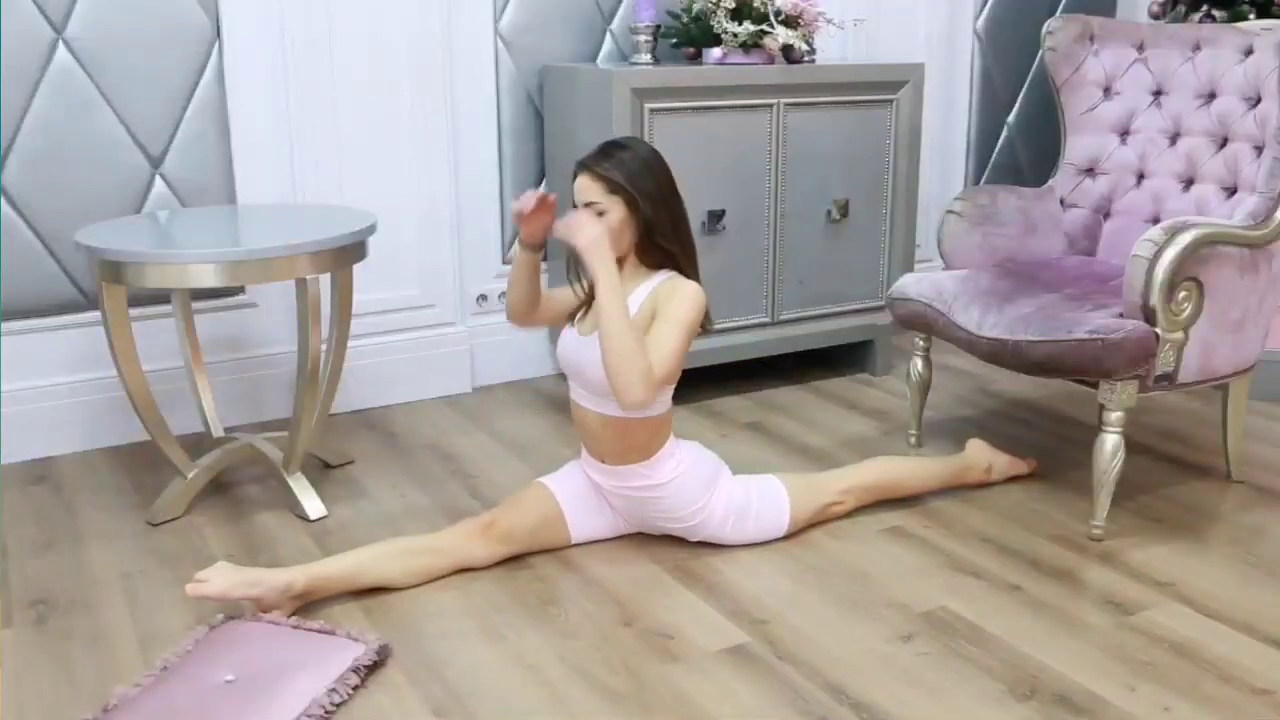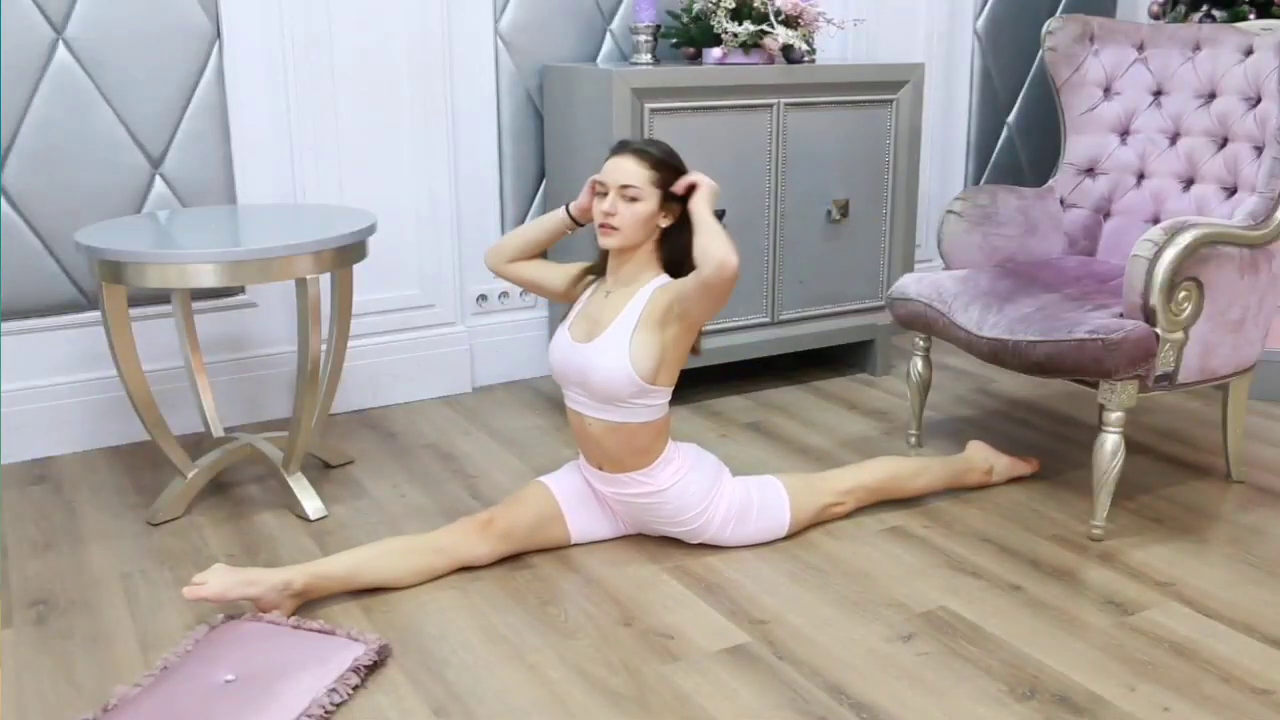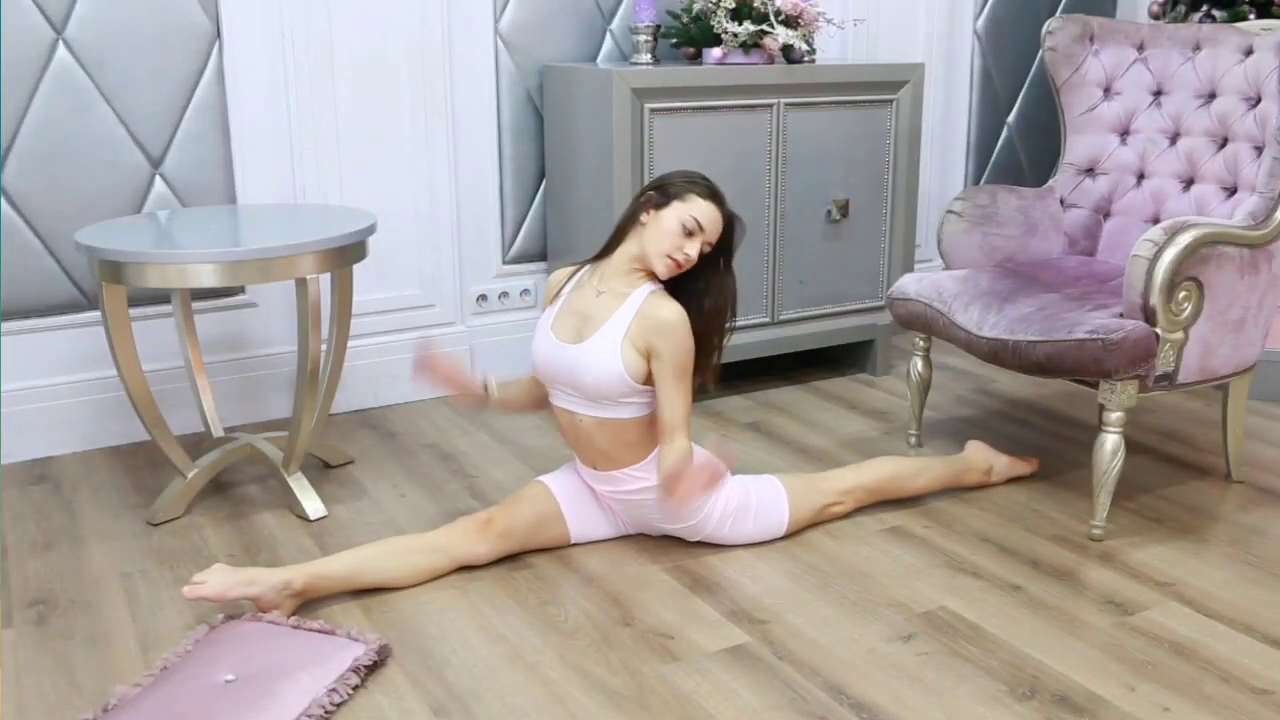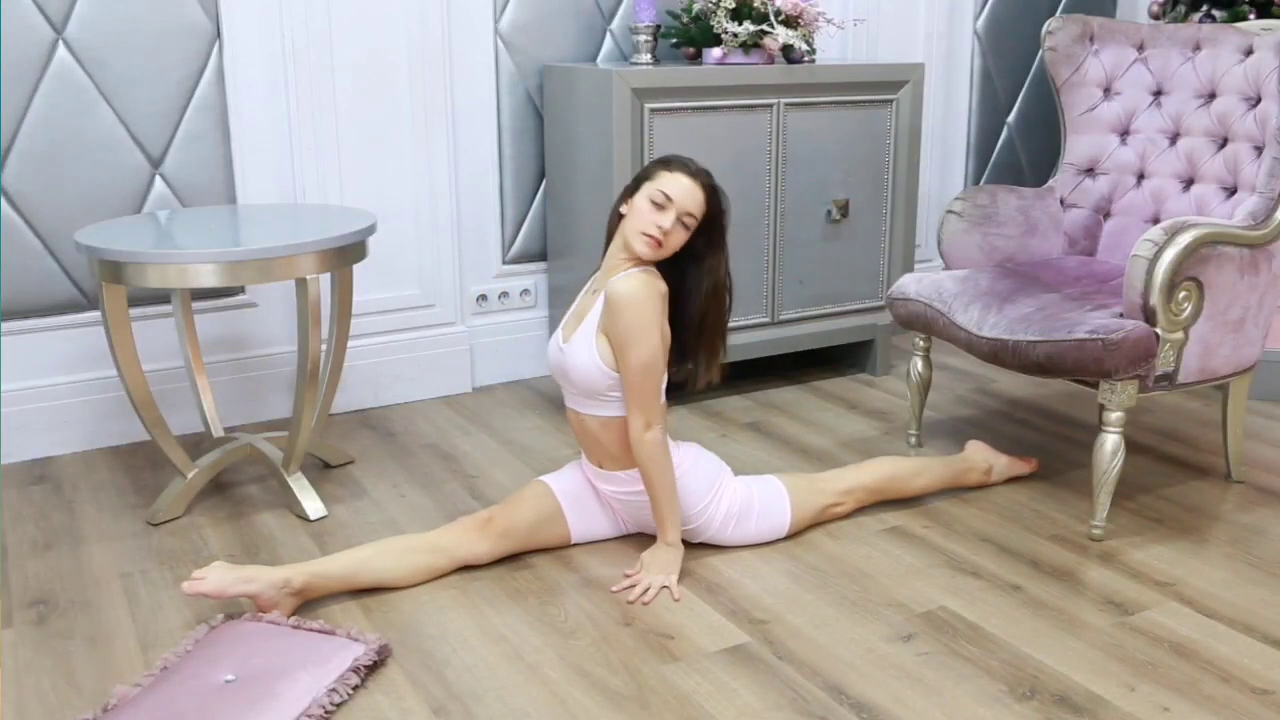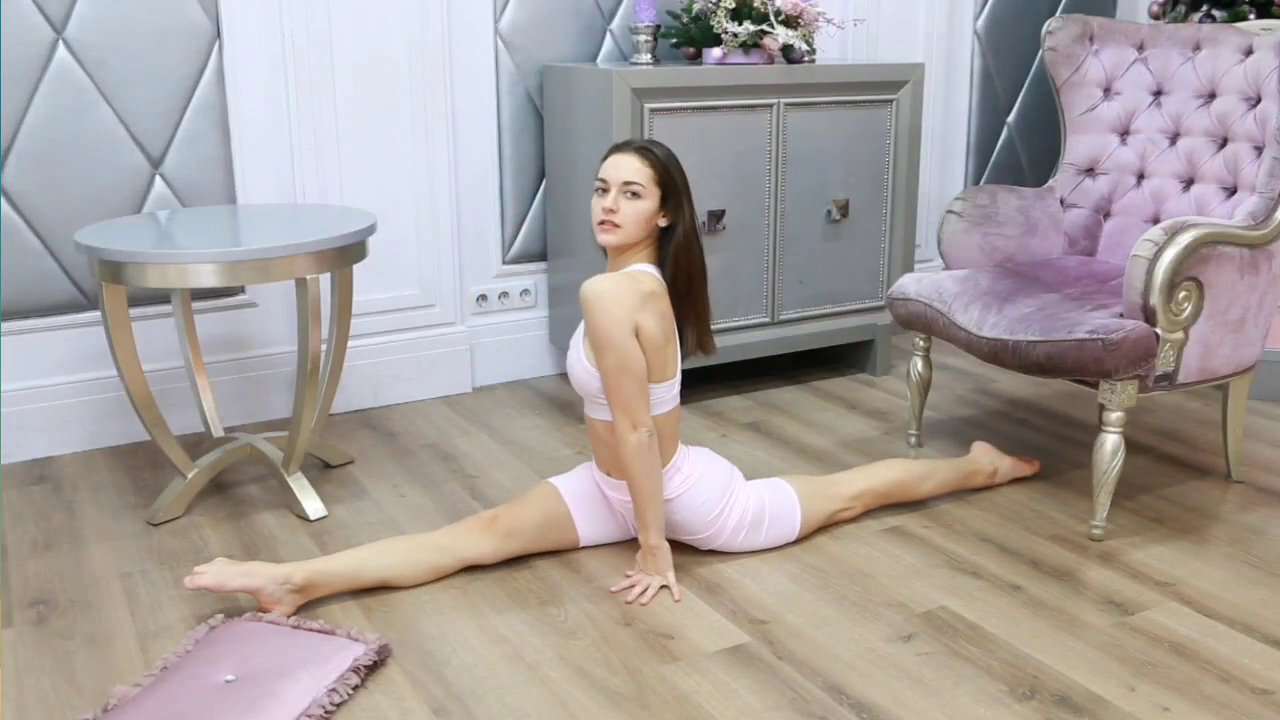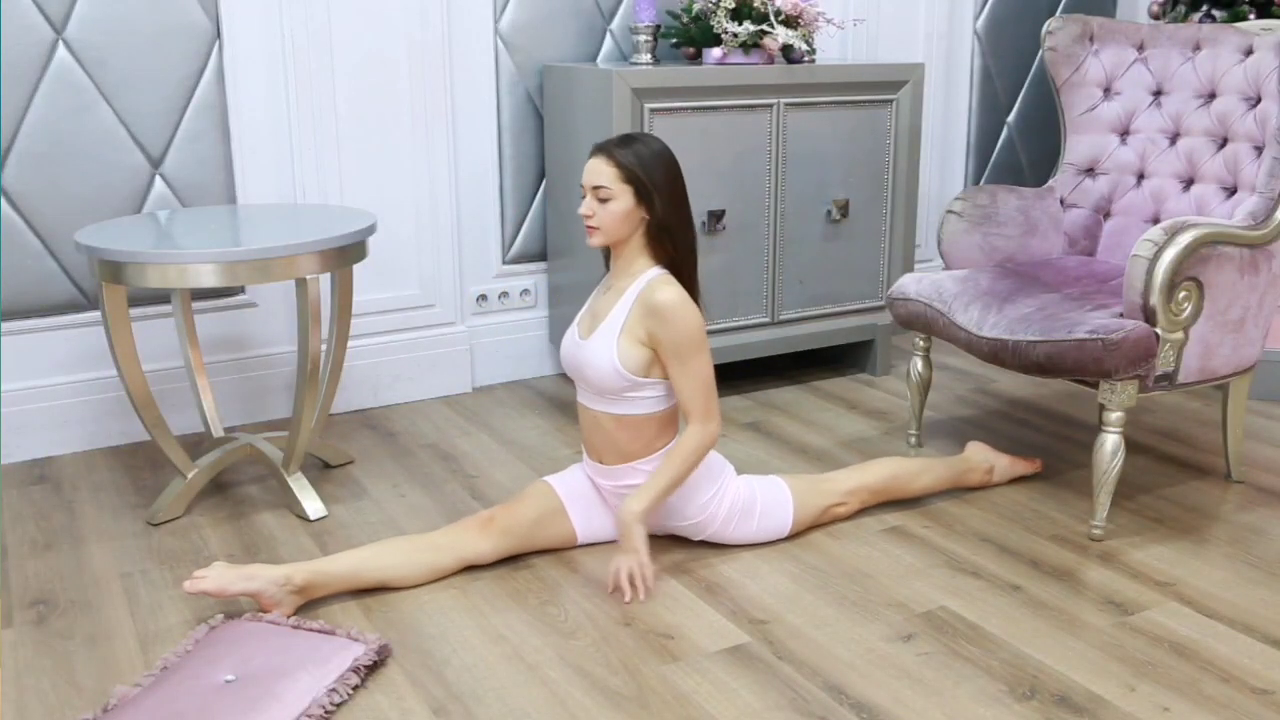
dt=0.7s
person 1, frame 1
left shoulder: (679, 296)
right shoulder: (604, 284)
left elbow: (633, 389)
right elbow: (522, 313)
left wrist: (600, 259)
right wrist: (528, 240)
left hip: (672, 486)
right hip: (601, 482)
right knee: (479, 538)
right ankle: (292, 584)
person 1, frame 2
left shoulder: (672, 301)
right shoulder: (589, 285)
left elbow: (724, 265)
right elbow: (500, 258)
left wrist: (704, 209)
right wrist: (574, 210)
left hip: (672, 491)
right hip: (598, 484)
right knee: (476, 535)
right ankle: (292, 583)
person 1, frame 3
left shoulder: (665, 317)
right shoulder: (564, 282)
left elbow: (675, 438)
right elbow: (551, 391)
left wrist: (684, 477)
right wrist: (480, 390)
left hip: (657, 488)
right hip: (595, 484)
right knee: (474, 534)
right ankle: (290, 582)
person 1, frame 4
left shoulder: (637, 292)
right shoulder: (611, 277)
left elbow: (647, 426)
left wrist: (669, 543)
left hip: (675, 485)
right hip: (605, 481)
right knee: (478, 534)
right ankle: (291, 582)
person 1, frame 5
left shoulder: (608, 293)
right shoulder: (639, 282)
left elbow: (635, 430)
left wrist: (654, 547)
left hip: (687, 497)
right hip: (619, 485)
right knee: (482, 534)
right ankle: (295, 580)
person 1, frame 6
left shoulder: (664, 300)
right shoulder: (614, 279)
left elbow: (705, 426)
left wrist: (638, 519)
left hip: (680, 491)
right hip: (606, 481)
right knee: (481, 533)
right ankle: (294, 582)
